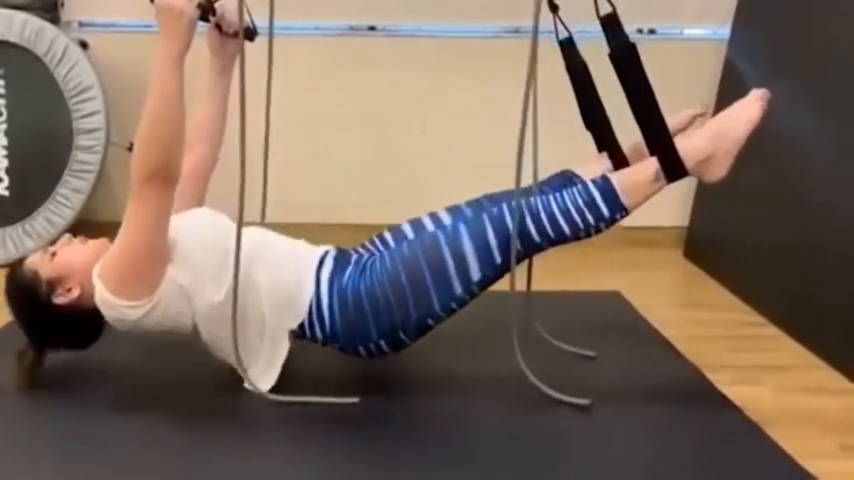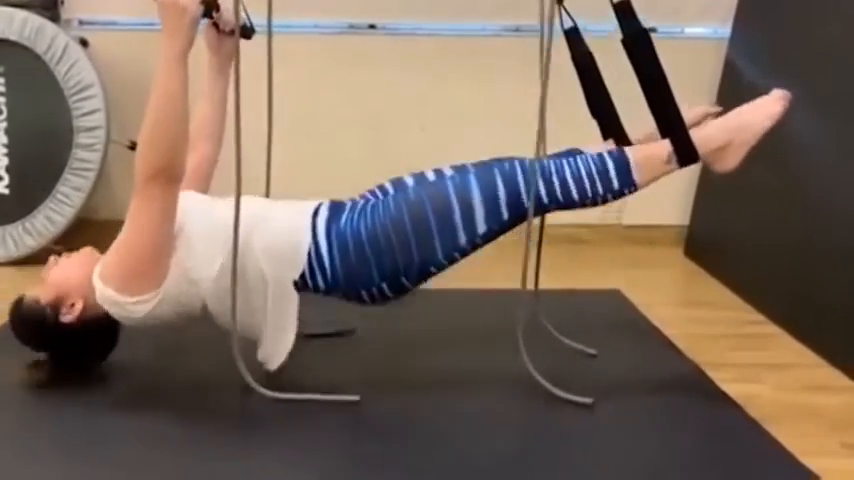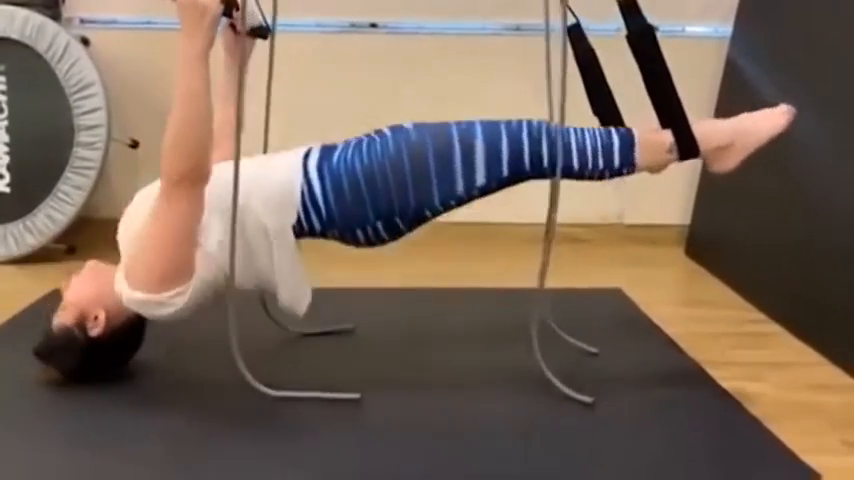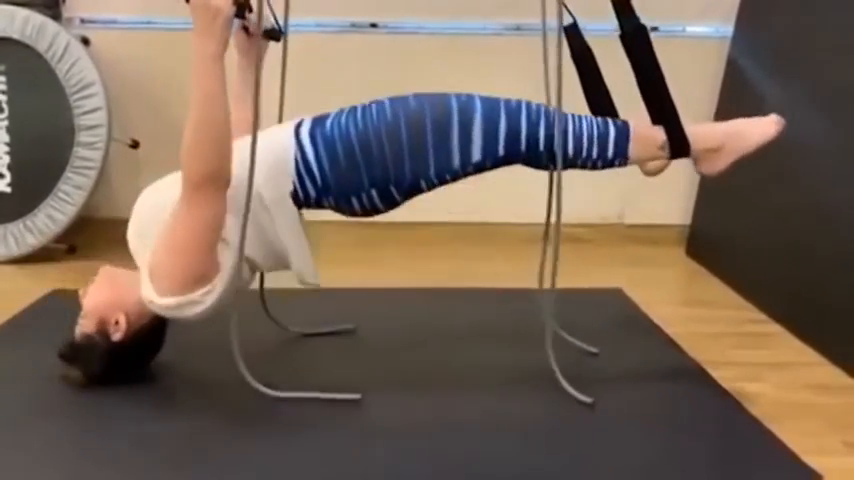
dt=0.2s
person 1, frame 1
left shoulder: (150, 252)
right shoulder: (124, 290)
left elbow: (194, 160)
right elbow: (155, 173)
left wrist: (222, 66)
left hip: (343, 277)
right hip: (350, 304)
left knee: (519, 211)
right knee: (519, 222)
left ankle: (641, 153)
right ankle: (687, 156)
person 1, frame 2
left shoulder: (135, 270)
right shoulder: (124, 288)
left elbow: (196, 161)
right elbow: (156, 173)
left wrist: (221, 64)
left hip: (337, 234)
right hip: (343, 252)
left knee: (522, 184)
right knee: (519, 184)
left ankle: (659, 141)
right ankle: (700, 144)
person 1, frame 3
left shoulder: (139, 248)
right shoulder: (146, 285)
left elbow: (214, 162)
right elbow: (184, 176)
left wrist: (235, 62)
left hip: (332, 185)
right hip: (343, 189)
left knee: (521, 149)
right knee: (521, 145)
left ankle: (674, 141)
right ankle: (698, 142)
person 1, frame 4
left shoulder: (150, 240)
right shoulder: (170, 286)
left elbow: (230, 162)
right elbow: (209, 181)
left wrist: (248, 60)
left hip: (328, 156)
left knee: (517, 133)
right knee: (520, 128)
left ankle: (666, 139)
right ankle: (691, 141)
